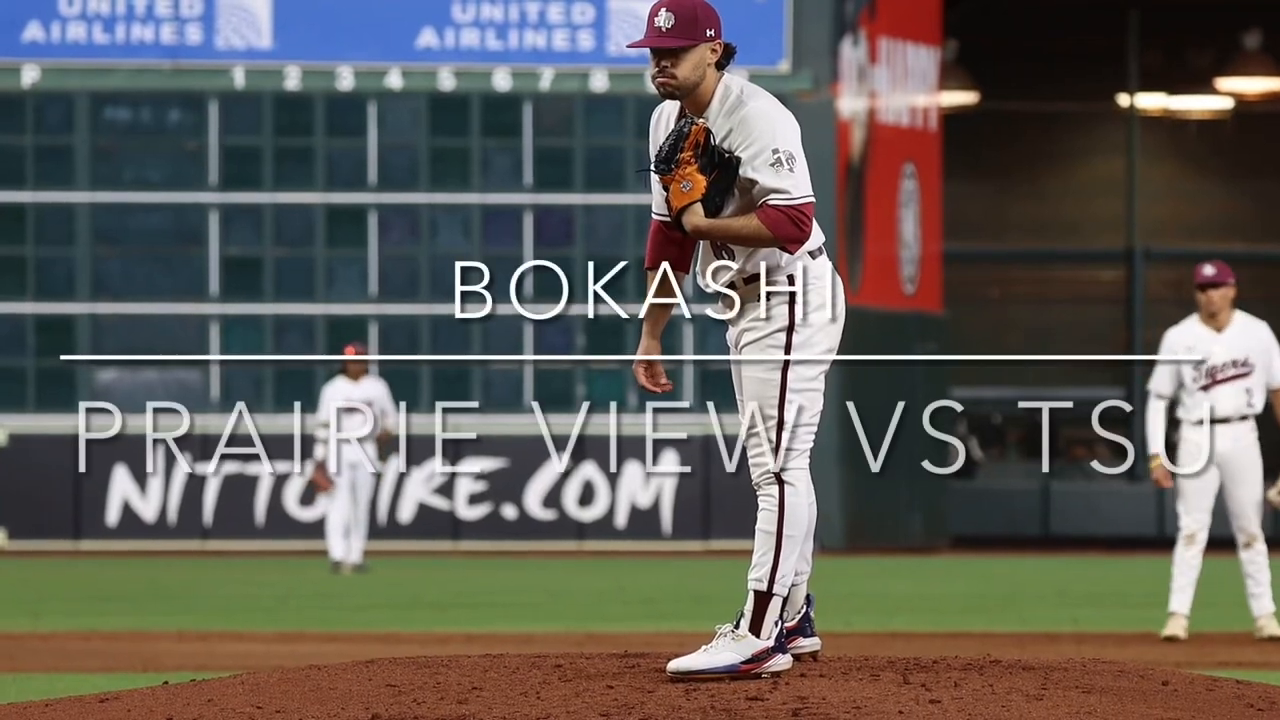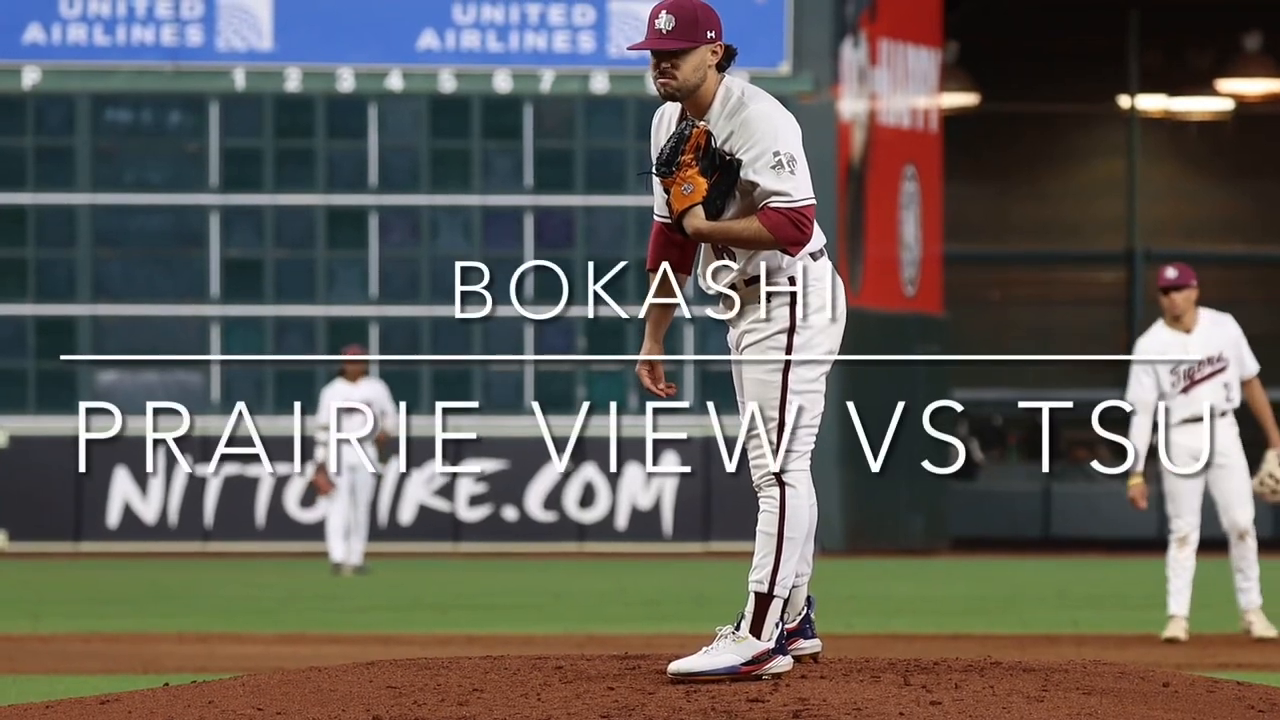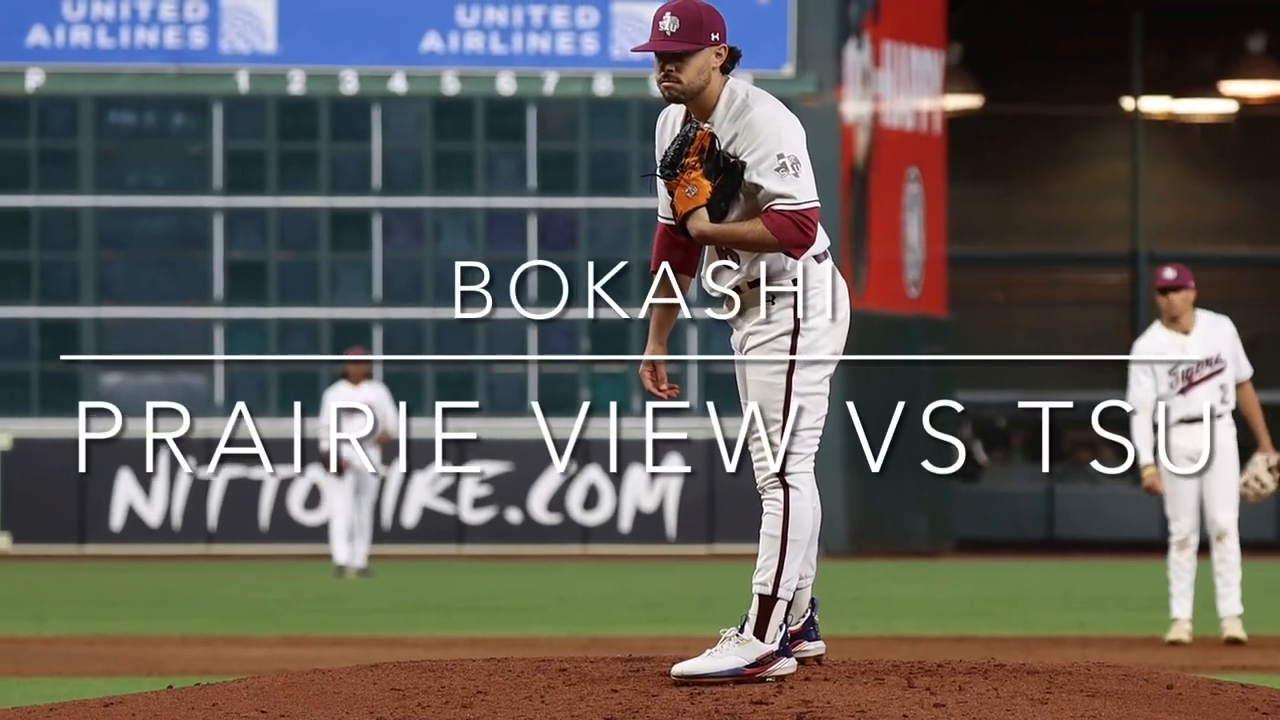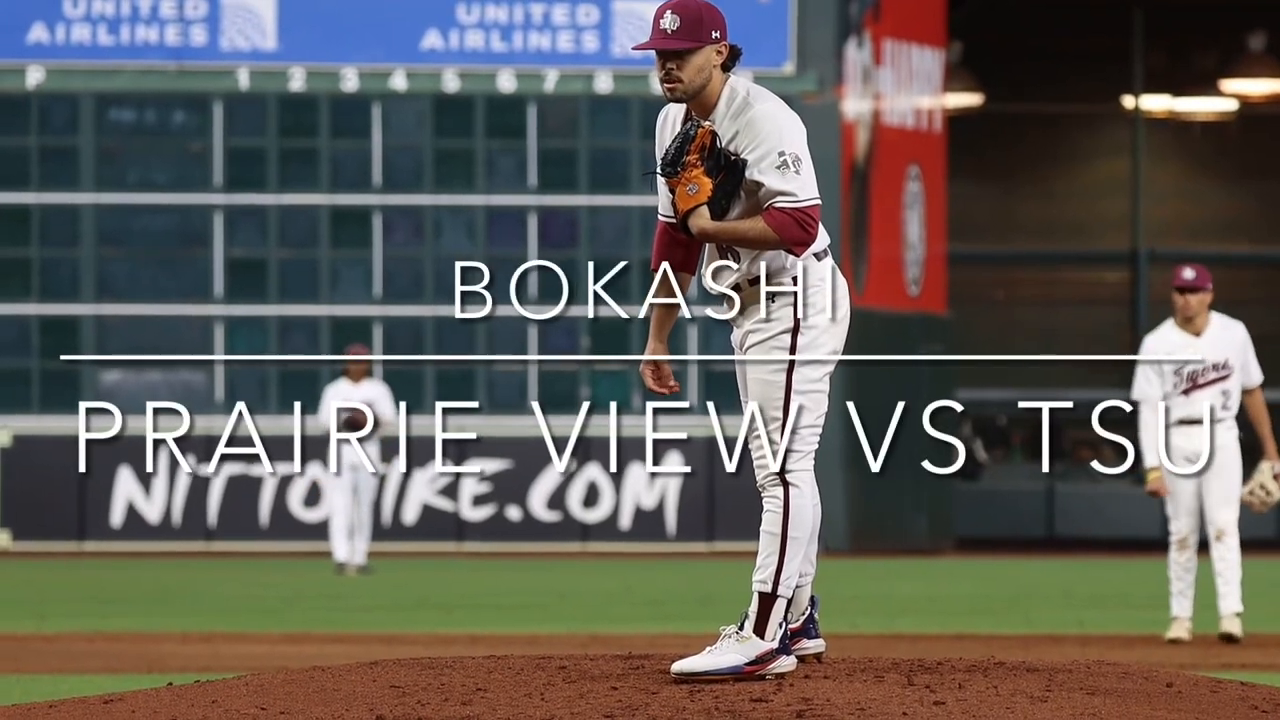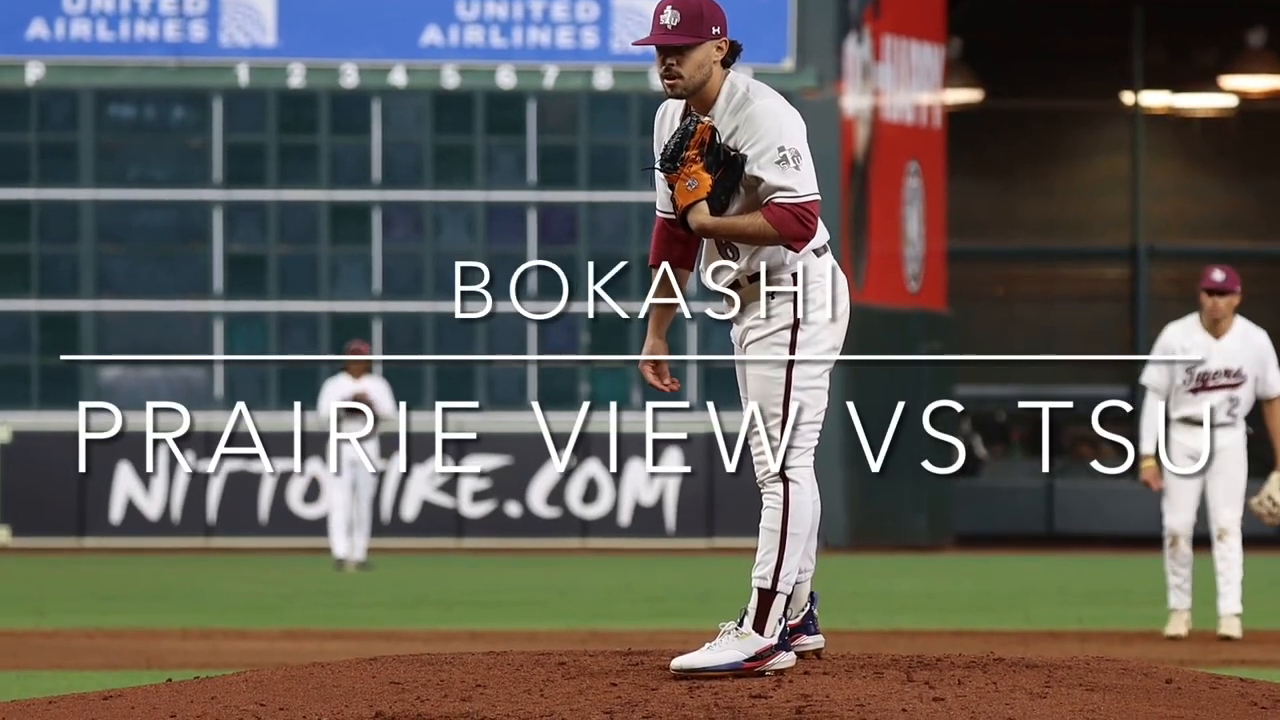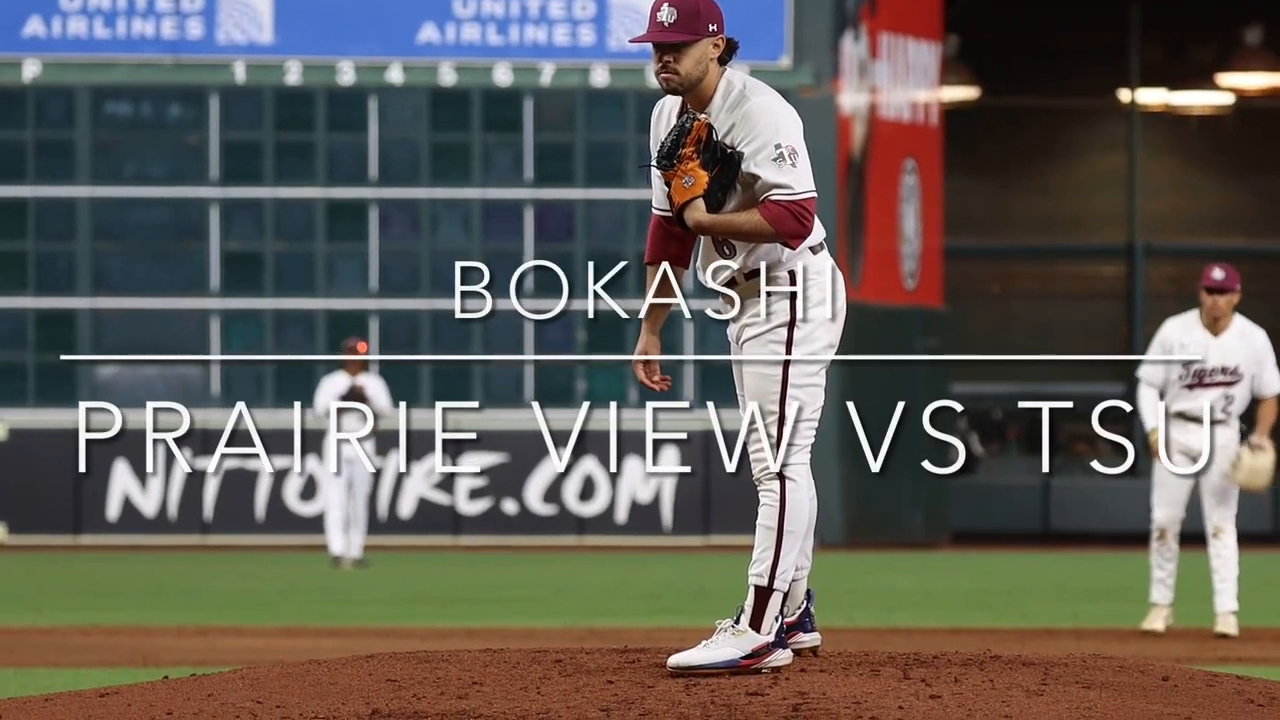
dt=0.3s
person 1, frame 1
left shoulder: (756, 116)
right shoulder: (666, 119)
left elbow: (792, 222)
right elbow: (667, 233)
left wrist: (701, 224)
right wrist: (650, 335)
left hip: (791, 299)
right hip: (743, 303)
left knee: (778, 465)
right knee: (776, 465)
left ankle: (760, 636)
right ankle: (792, 617)
person 1, frame 2
left shoulder: (757, 119)
right shoulder: (667, 122)
left elbow: (793, 225)
right elbow: (669, 236)
left wrist: (703, 227)
right wrist: (653, 337)
left hip: (791, 301)
right hip: (744, 305)
left knee: (778, 467)
right knee: (775, 467)
left ankle: (760, 637)
right ankle: (792, 620)
person 1, frame 3
left shoulder: (760, 121)
right shoulder: (671, 125)
left elbow: (797, 229)
right elbow: (673, 238)
left wrist: (708, 230)
right wrist: (657, 340)
left hip: (796, 304)
right hip: (749, 308)
left knee: (783, 470)
right knee: (780, 470)
left ankle: (765, 640)
right ankle: (797, 622)
person 1, frame 4
left shoulder: (763, 119)
right shoulder: (672, 123)
left elbow: (799, 226)
right elbow: (673, 237)
left wrist: (708, 227)
right wrist: (657, 338)
left hip: (796, 301)
right hip: (749, 306)
left knee: (782, 468)
right knee: (781, 468)
left ankle: (764, 638)
right ankle: (797, 620)
person 1, frame 5
left shoulder: (763, 114)
right shoulder: (671, 118)
left elbow: (798, 221)
right elbow: (672, 231)
left wrist: (709, 222)
right wrist: (656, 333)
left hip: (796, 296)
right hip: (748, 302)
left knee: (782, 464)
right knee: (778, 463)
left ankle: (764, 634)
right ankle: (796, 616)
person 1, frame 6
left shoulder: (759, 111)
right shoulder: (667, 115)
left elbow: (795, 217)
right elbow: (667, 228)
left wrist: (704, 220)
right wrist: (650, 329)
left hip: (792, 293)
right hip: (744, 298)
left knee: (779, 461)
right knee: (775, 461)
left ankle: (760, 630)
right ankle: (793, 613)
person 2, frame 1
right shoulder: (1178, 337)
right elbow: (1158, 399)
right wrist: (1156, 456)
left hip: (1241, 436)
right hip: (1195, 439)
right knee: (1191, 528)
right ankle: (1178, 615)
person 2, frame 2
left shoulder: (1225, 326)
right shoulder: (1150, 344)
right elbow: (1141, 411)
right wrist: (1136, 473)
left hip: (1223, 433)
right hip: (1180, 440)
left knee: (1240, 522)
right knee: (1182, 530)
right ankle: (1177, 617)
person 2, frame 3
left shoulder: (1221, 328)
right shoulder: (1147, 346)
left elbow: (1243, 385)
right elbow: (1141, 411)
left wrist: (1264, 441)
right wrist: (1148, 465)
left hip: (1220, 433)
right hip: (1176, 440)
left knee: (1223, 525)
right knee: (1182, 532)
left ankle: (1231, 617)
right ankle: (1181, 620)
person 2, frame 4
left shoulder: (1234, 332)
right shoulder: (1156, 343)
right elbow: (1148, 410)
right wrist: (1152, 469)
left hip: (1222, 437)
right hip: (1177, 441)
left knee: (1223, 525)
right knee: (1182, 532)
left ankle: (1230, 614)
right ankle: (1181, 618)
person 2, frame 5
right shoulder: (1175, 336)
right elbow: (1154, 397)
right wrist: (1148, 456)
left hip: (1229, 439)
right hip: (1183, 438)
left knee: (1226, 526)
right knee: (1176, 526)
left ankle: (1230, 614)
right ankle: (1179, 610)
person 2, frame 6
right shoulder: (1173, 331)
right elbow: (1148, 387)
right wrist: (1154, 431)
left hip: (1223, 437)
right hip: (1176, 433)
left knee: (1220, 523)
right knee: (1164, 521)
left ankle: (1226, 612)
right ankle: (1160, 605)
person 3, frame 1
left shoulder: (864, 42)
right shoulder: (846, 44)
left elbow: (866, 84)
right elbow: (844, 86)
left wrist: (861, 115)
left hip: (860, 119)
right hip: (849, 119)
left knee: (858, 194)
right knee: (848, 195)
left ankle: (857, 271)
right ankle: (850, 272)
person 3, frame 2
left shoulder: (864, 44)
right shoulder: (847, 46)
left elbow: (867, 87)
right elbow: (845, 89)
left hip: (860, 120)
right hip: (850, 120)
left knee: (858, 193)
right knee: (849, 198)
left ankle: (857, 274)
right ankle: (851, 273)
person 3, frame 3
left shoulder: (869, 46)
right shoulder: (851, 48)
left elbow: (871, 89)
right elbow: (849, 92)
left hip: (864, 122)
right hip: (853, 123)
left knee: (862, 195)
right knee: (852, 197)
left ankle: (861, 277)
right ankle: (855, 277)
person 3, frame 4
left shoulder: (868, 43)
right shoulder: (852, 46)
left elbow: (870, 86)
right elbow: (850, 88)
left hip: (864, 119)
right hip: (854, 119)
left knee: (862, 191)
right knee: (854, 188)
left ankle: (861, 273)
right ankle: (855, 274)
person 3, frame 5
left shoulder: (869, 39)
right shoulder: (851, 43)
left elbow: (870, 82)
right elbow: (849, 86)
left hip: (864, 116)
right hip: (853, 117)
left knee: (862, 189)
right knee: (852, 191)
left ankle: (861, 269)
right ankle: (855, 267)
person 3, frame 6
left shoulder: (864, 36)
right shoulder: (847, 40)
left elbow: (867, 78)
right elbow: (845, 82)
left hip: (861, 114)
right hip: (850, 114)
left knee: (859, 181)
right knee: (850, 182)
left ankle: (857, 266)
right ankle: (852, 266)
person 4, frame 1
left shoulder: (377, 385)
right shoulder: (332, 388)
left elbow: (390, 413)
right elbow: (323, 424)
left wrist: (386, 431)
right wrist: (319, 460)
left hip: (366, 451)
right hip: (338, 449)
left knee: (362, 505)
right knee: (338, 503)
left ankle: (356, 557)
right ankle: (338, 558)
person 4, frame 2
left shoulder: (377, 387)
right shoulder: (331, 391)
left elbow: (390, 415)
right elbow: (322, 427)
left wrist: (385, 432)
right wrist: (320, 464)
left hip: (366, 452)
right hip: (338, 451)
left knee: (362, 507)
right knee: (338, 505)
left ankle: (356, 559)
right ankle: (338, 559)
person 4, frame 3
left shoulder: (379, 391)
right shoulder: (333, 392)
left elbow: (392, 420)
right elbow: (325, 427)
left wrist: (385, 434)
right wrist: (328, 452)
left hip: (370, 454)
right hip: (341, 454)
left knee: (365, 509)
right knee: (341, 508)
left ankle: (360, 562)
right ankle: (342, 562)
person 4, frame 4
left shoulder: (379, 388)
right shoulder: (333, 389)
left elbow: (391, 418)
right elbow: (324, 420)
left wrist: (370, 417)
right wrist: (343, 422)
left hip: (369, 451)
right hip: (341, 450)
left knee: (365, 506)
right knee: (341, 505)
left ankle: (360, 559)
right ankle: (342, 559)
person 4, frame 5
left shoulder: (379, 384)
right shoulder: (333, 384)
left elbow: (390, 413)
right elbow: (324, 414)
left wrist: (369, 403)
right wrist: (345, 406)
left hip: (368, 447)
right hip: (341, 446)
left knee: (364, 503)
right knee: (340, 501)
left ankle: (359, 556)
right ankle: (341, 555)
person 4, frame 6
left shoulder: (375, 382)
right shoulder: (330, 381)
left elbow: (386, 410)
right elbow: (320, 409)
left wrist: (366, 397)
right wrist: (342, 399)
left hip: (364, 445)
right hip: (337, 443)
left knee: (359, 500)
right knee: (335, 498)
left ankle: (355, 553)
right ankle: (337, 552)
